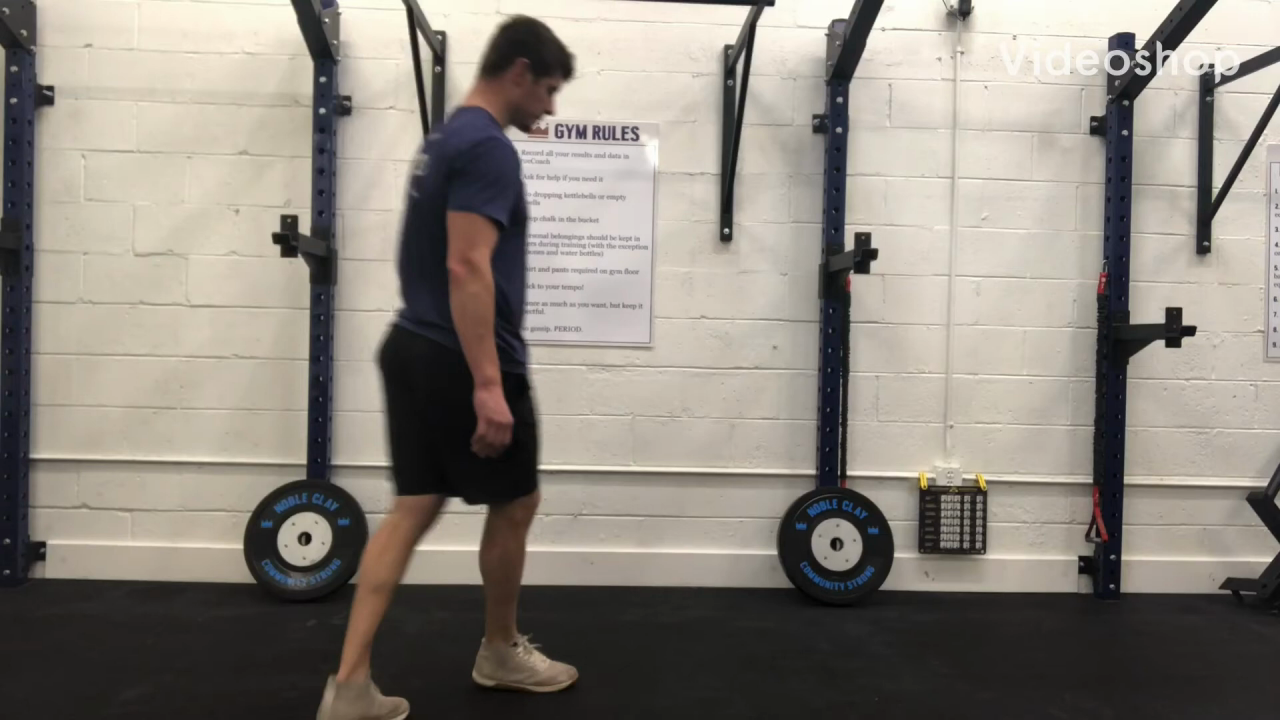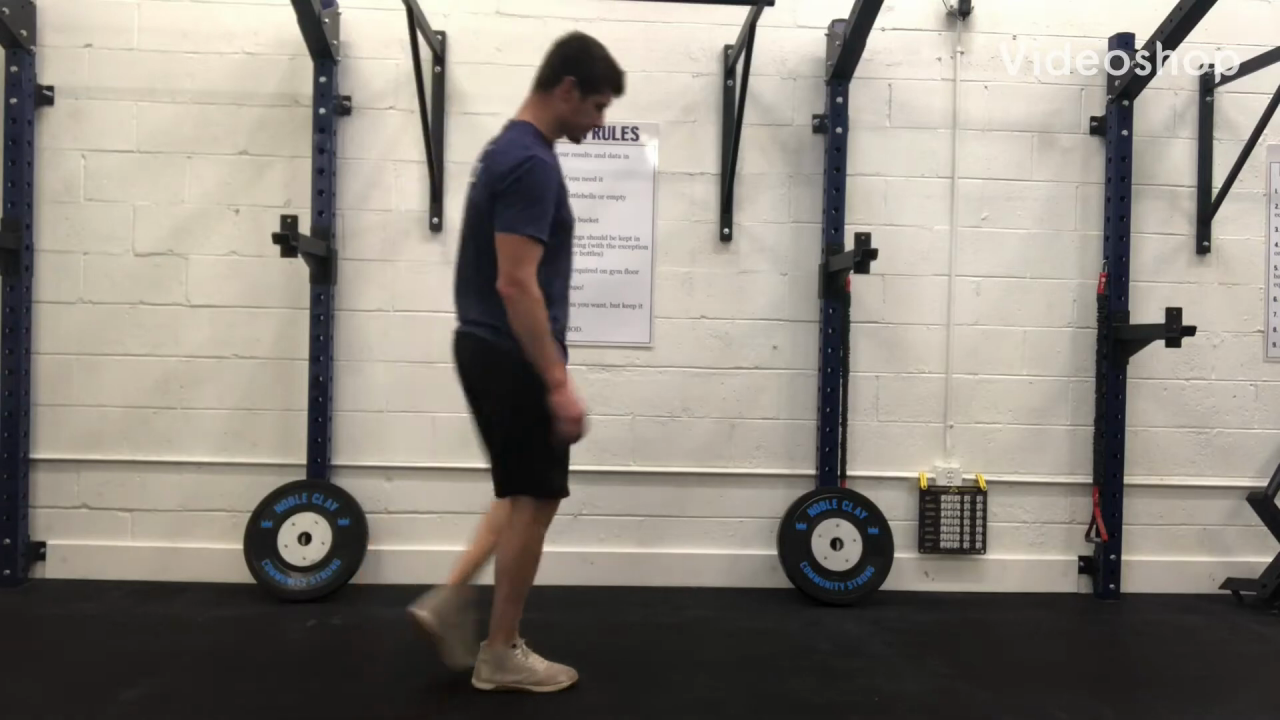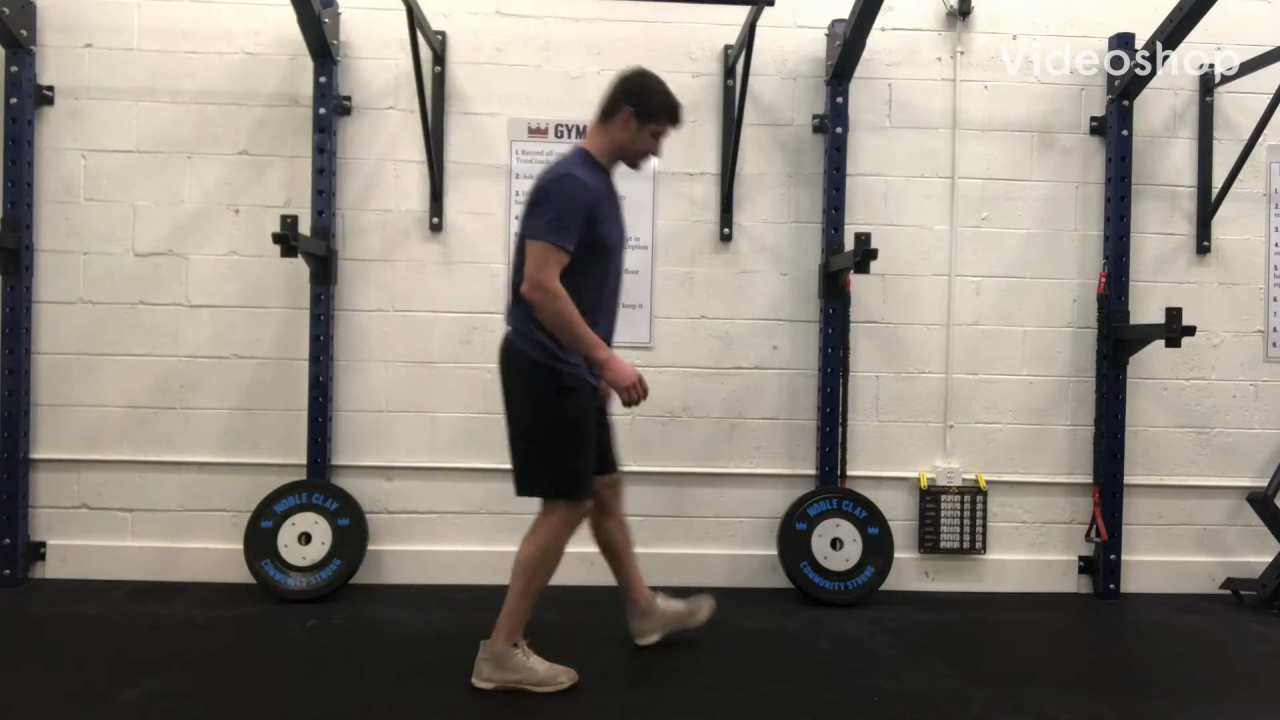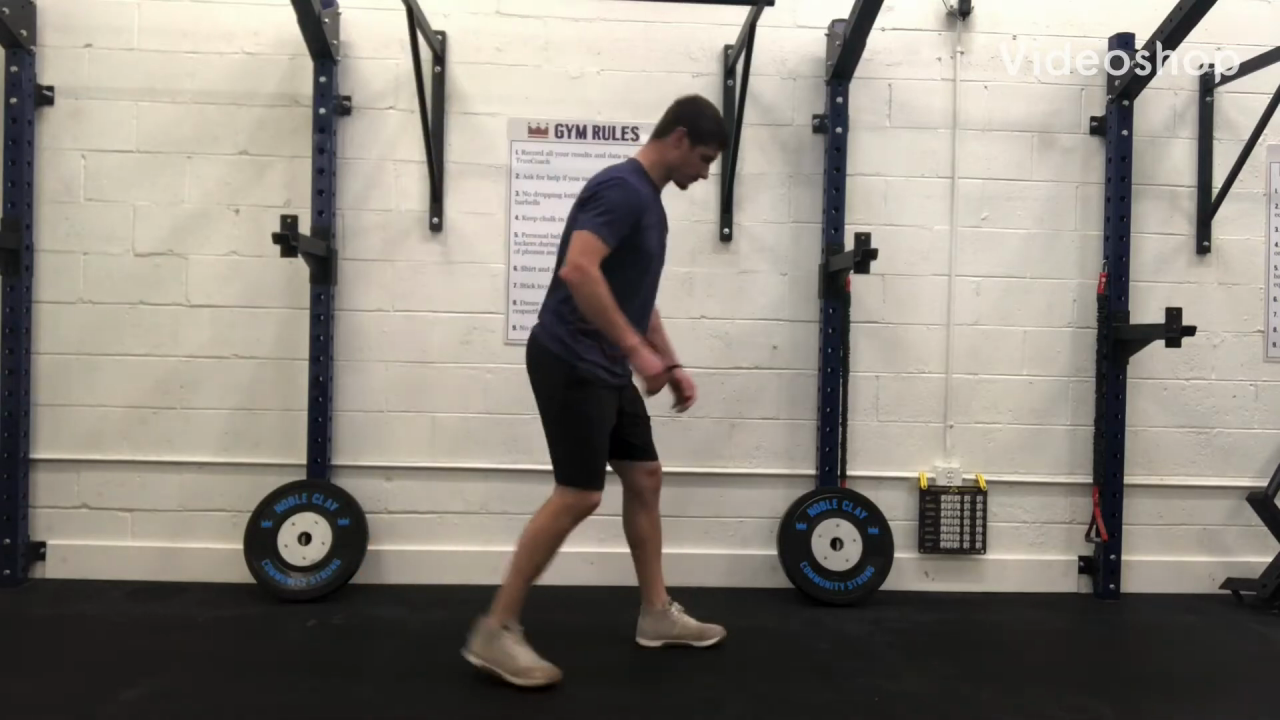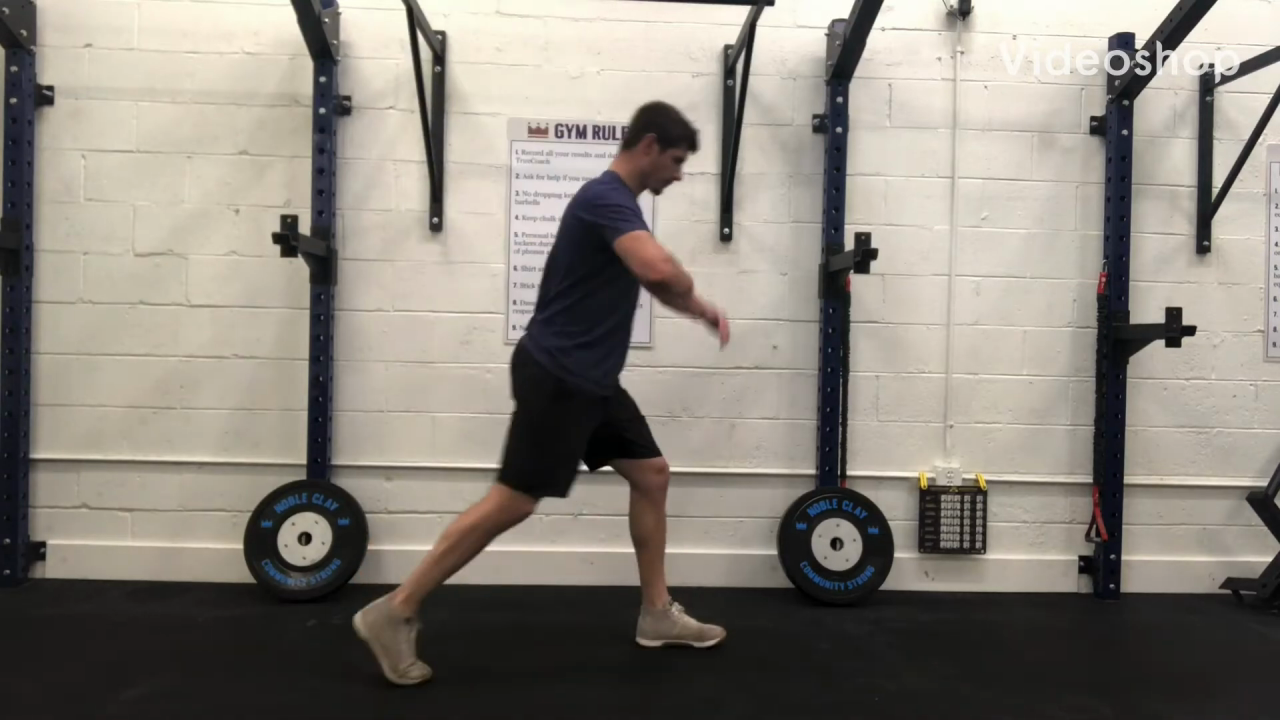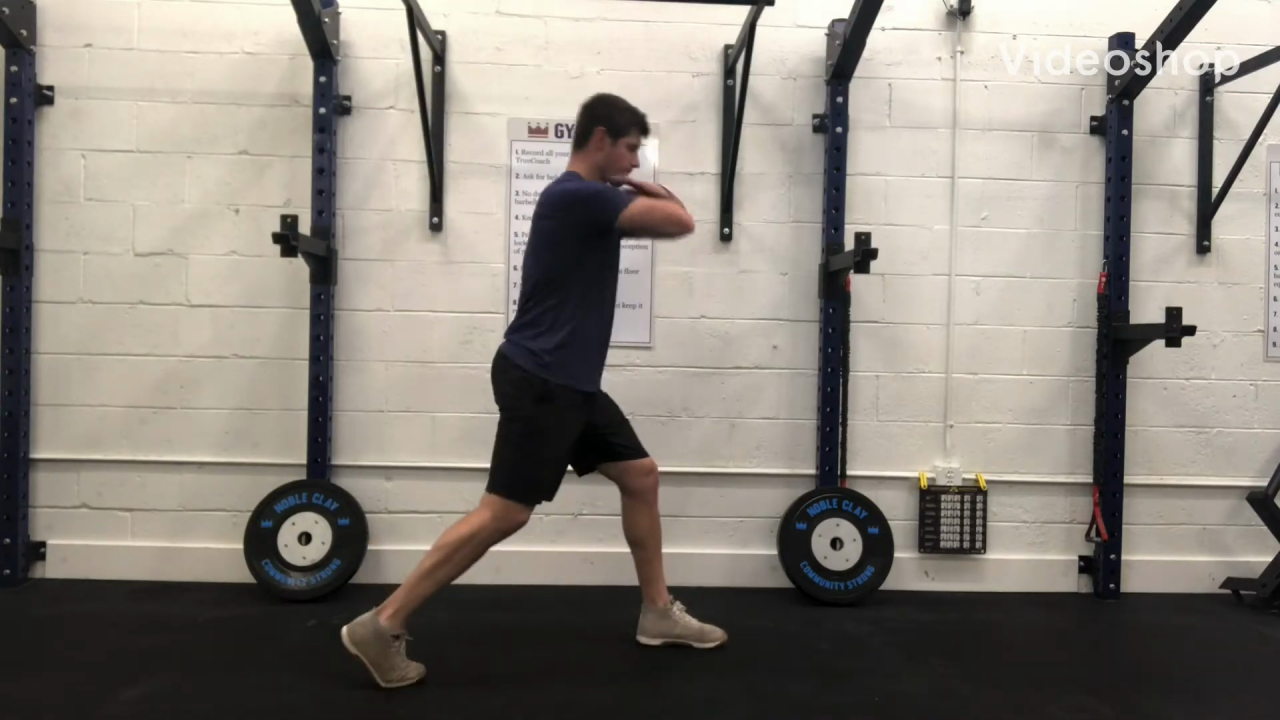
dt=0.3s
person 1, frame 1
left shoulder: (443, 141)
right shoulder: (487, 148)
right elbow: (468, 267)
right wrist: (488, 384)
left hip: (412, 347)
right hip: (465, 360)
left knee: (415, 507)
right knee: (514, 502)
right ankle: (501, 652)
person 1, frame 2
left shoulder: (507, 150)
right shoulder: (530, 164)
right elbow: (516, 284)
right wrist: (558, 383)
left hip: (487, 350)
right hip: (513, 360)
left knee: (525, 492)
right knee: (536, 501)
left ankle: (452, 595)
right ankle: (500, 653)
person 1, frame 3
left shoulder: (597, 183)
right shoulder: (571, 184)
right elbow: (537, 285)
left wrist: (601, 360)
right wrist: (606, 360)
left hip: (572, 368)
right hip: (546, 369)
left knee: (603, 488)
right knee: (565, 504)
left ankle: (644, 608)
right ankle: (502, 652)
person 1, frame 4
left shoulder: (650, 200)
right shoulder: (621, 188)
right elbow: (577, 270)
left wrist: (670, 363)
right wrist: (636, 349)
left hip: (607, 366)
right hip: (572, 361)
left knee: (644, 479)
right knee: (578, 496)
left ankle: (656, 613)
right ankle: (496, 630)
person 1, frame 5
left shoulder: (620, 202)
right shoulder: (606, 198)
left elbow: (652, 276)
right elbow: (655, 267)
left wrist: (699, 309)
right wrist: (696, 302)
left hip: (592, 377)
right hip: (555, 374)
left knee: (651, 475)
right knee: (512, 502)
left ankle: (657, 613)
right ankle: (392, 614)
person 1, frame 6
left shoulder: (594, 200)
right shoulder: (577, 196)
left elbow: (666, 214)
right elbow: (678, 224)
left wrist: (648, 192)
right wrist: (661, 201)
left hip: (573, 380)
right hip: (537, 379)
left knee: (641, 477)
right knee: (505, 511)
left ankle: (658, 612)
right ankle: (383, 627)
